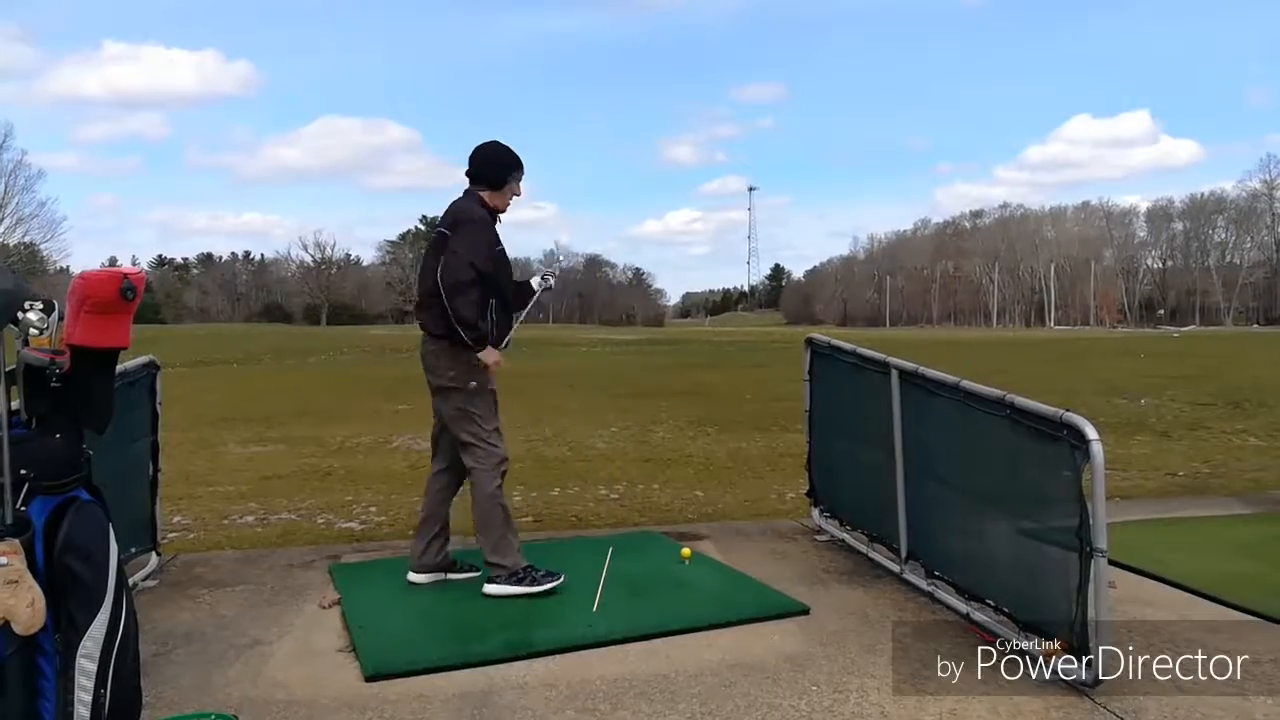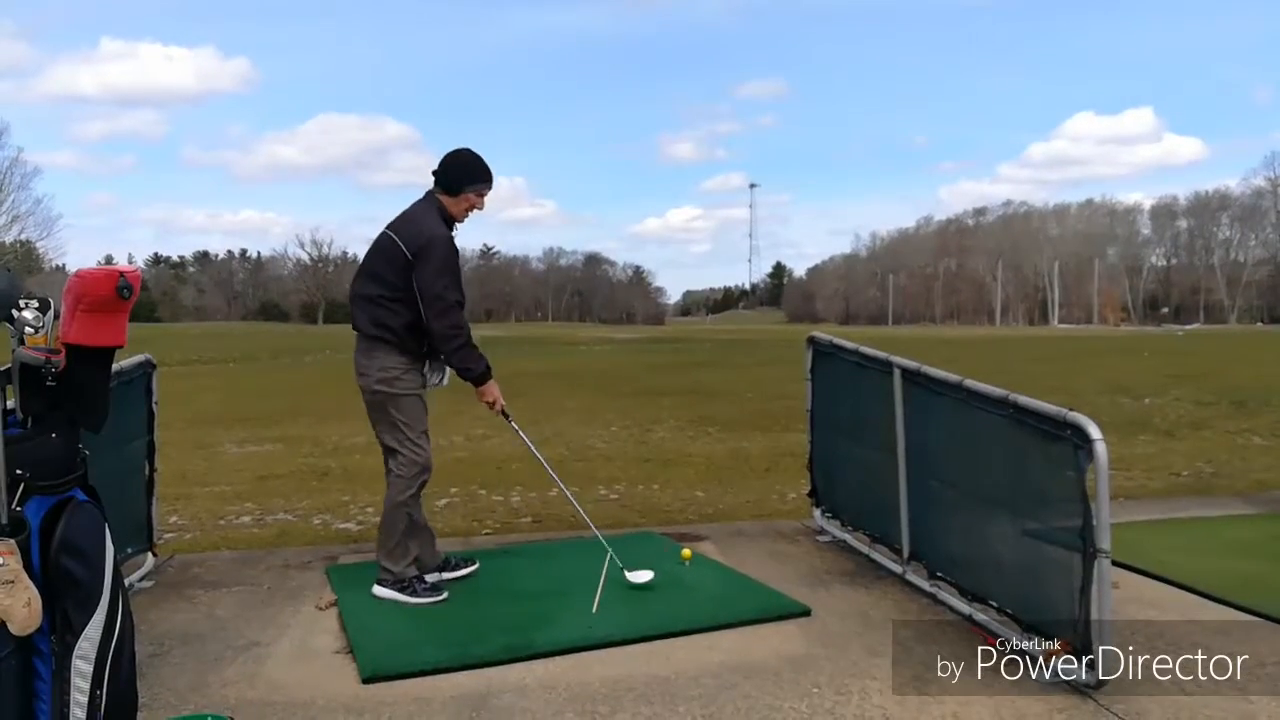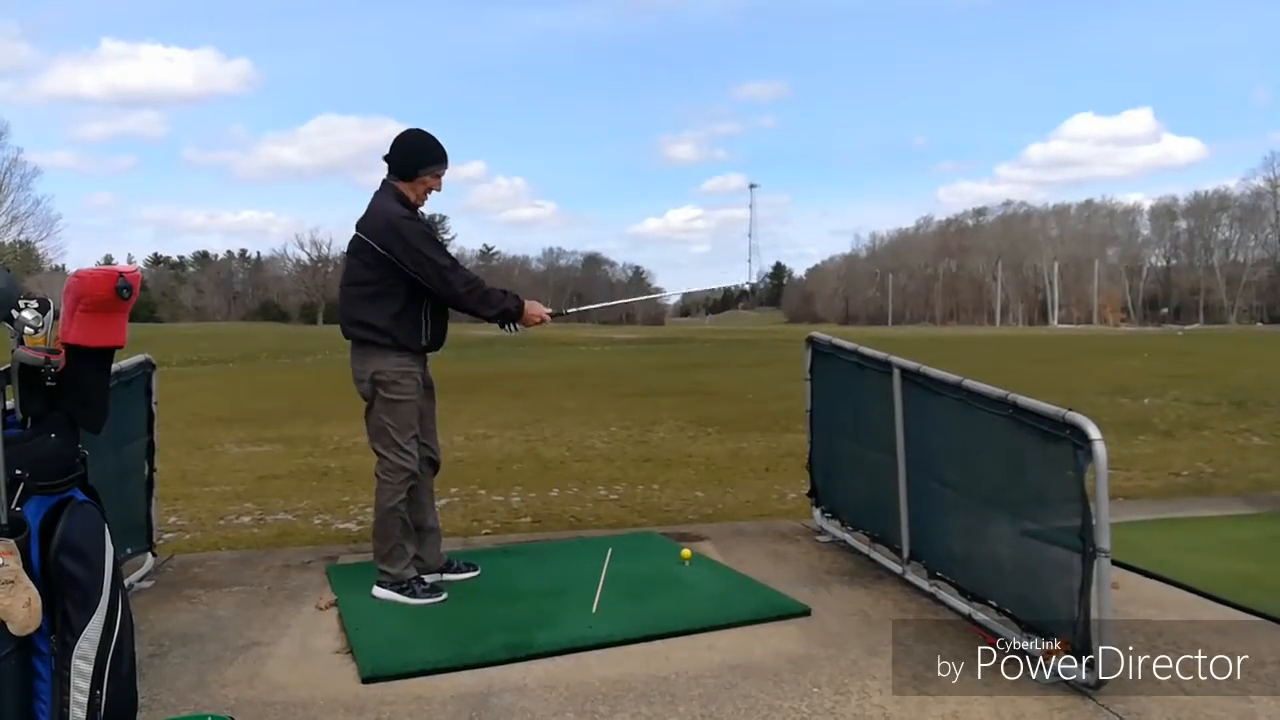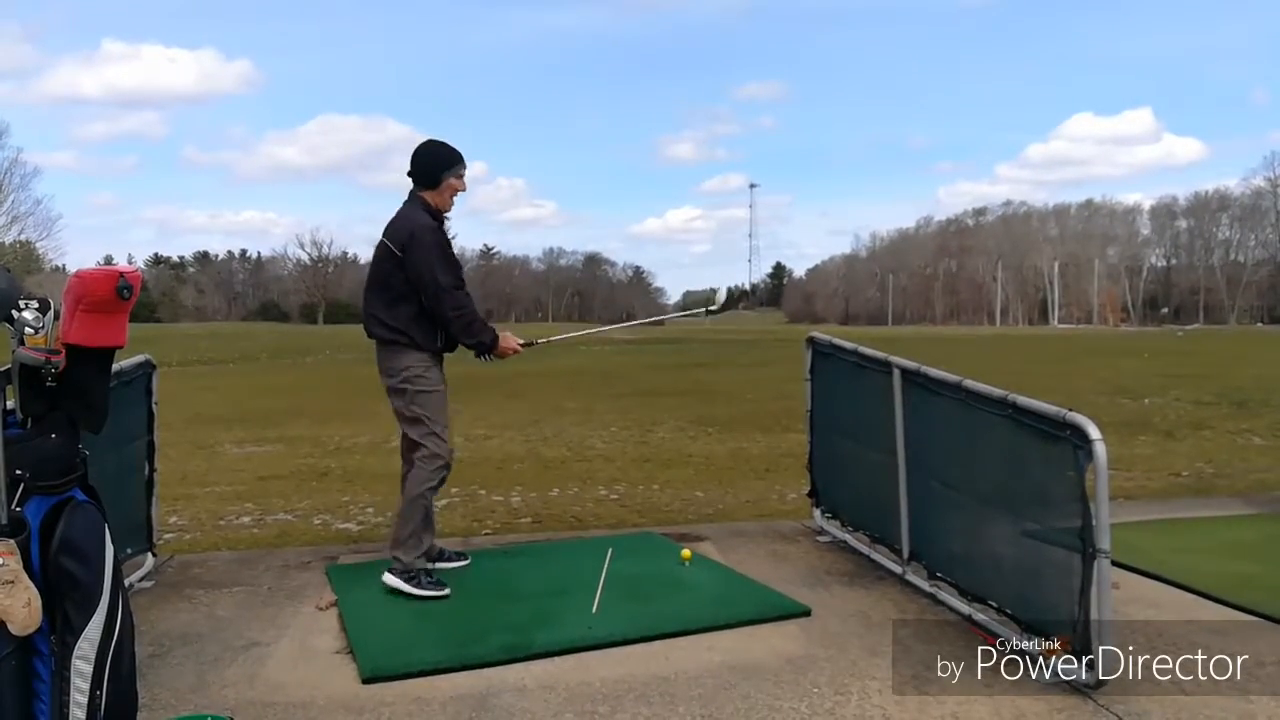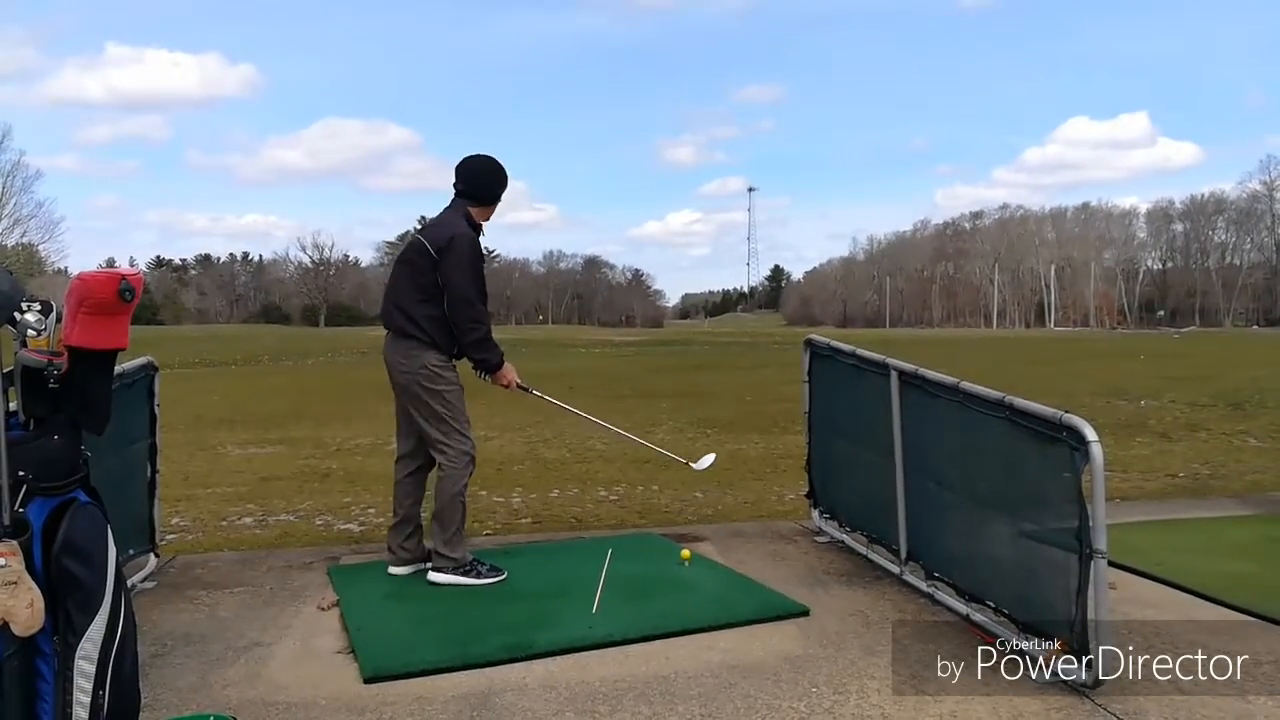
dt=1s
person 1, frame 1
left shoulder: (468, 221)
right shoulder: (471, 220)
right elbow: (453, 284)
left wrist: (529, 287)
right wrist: (480, 345)
left hip: (451, 356)
right hip: (458, 358)
left knee: (450, 457)
right knee: (487, 455)
left ankle: (428, 560)
right ankle: (504, 567)
person 1, frame 2
left shoulder: (419, 222)
right shoulder: (432, 237)
right elbow: (444, 316)
left wrist: (449, 360)
right wrist: (481, 376)
left hip: (392, 353)
right hip: (389, 360)
left knee: (408, 462)
right knee: (411, 462)
left ankle: (423, 559)
right ankle: (394, 574)
person 1, frame 3
left shoulder: (396, 216)
right shoulder: (393, 221)
left elbow: (444, 278)
right elbow: (450, 279)
left wrist: (506, 308)
right wrist: (515, 308)
left hip: (406, 356)
right hip: (387, 360)
left knee: (423, 460)
right knee: (398, 465)
left ankle: (427, 559)
right ankle: (393, 576)
person 1, frame 4
left shoulder: (417, 223)
right shoulder: (420, 229)
left elbow: (444, 296)
right elbow: (445, 300)
left wrist: (483, 338)
right wrist: (489, 340)
left hip: (412, 352)
right hip: (411, 355)
left knee: (421, 454)
right knee: (434, 452)
left ankle: (419, 550)
right ankle: (404, 563)
person 1, frame 5
left shoulder: (441, 228)
right shoulder: (460, 238)
right elbow: (465, 311)
left wrist: (487, 360)
right wrist: (494, 362)
left hip: (406, 348)
right hip: (424, 355)
left knee: (415, 454)
right knee: (456, 452)
left ankle: (405, 551)
right ankle: (450, 559)
